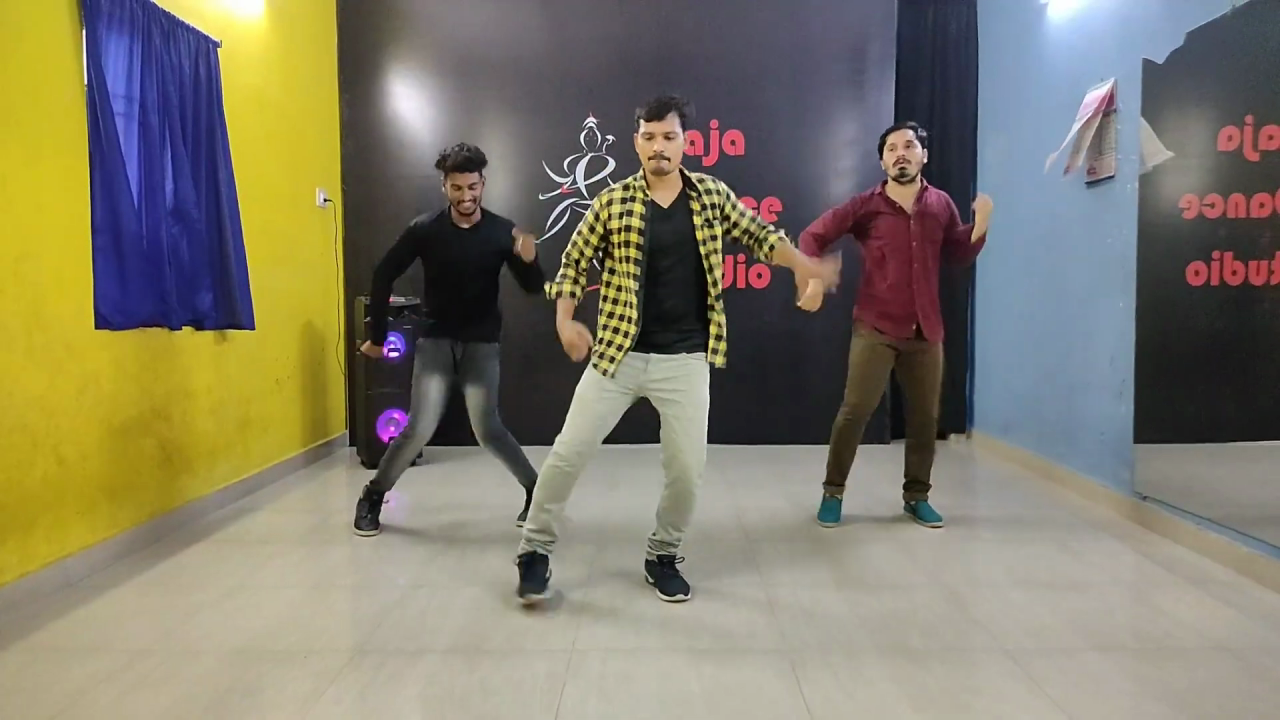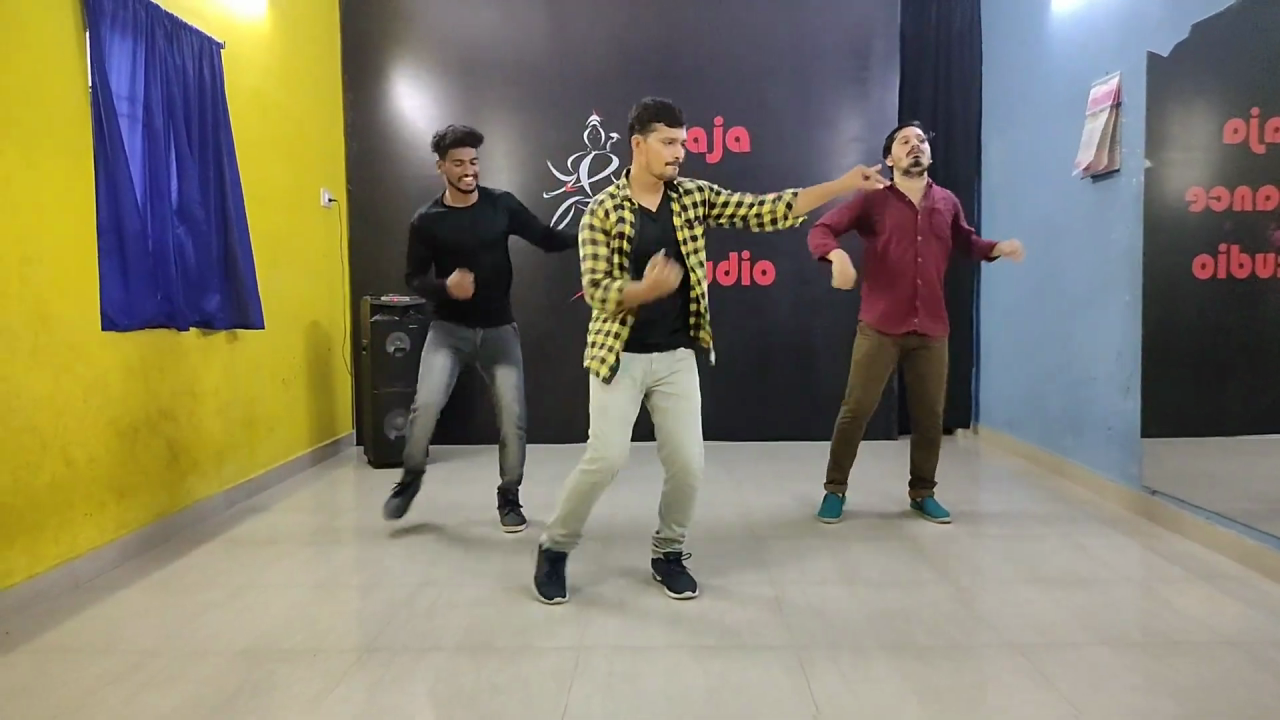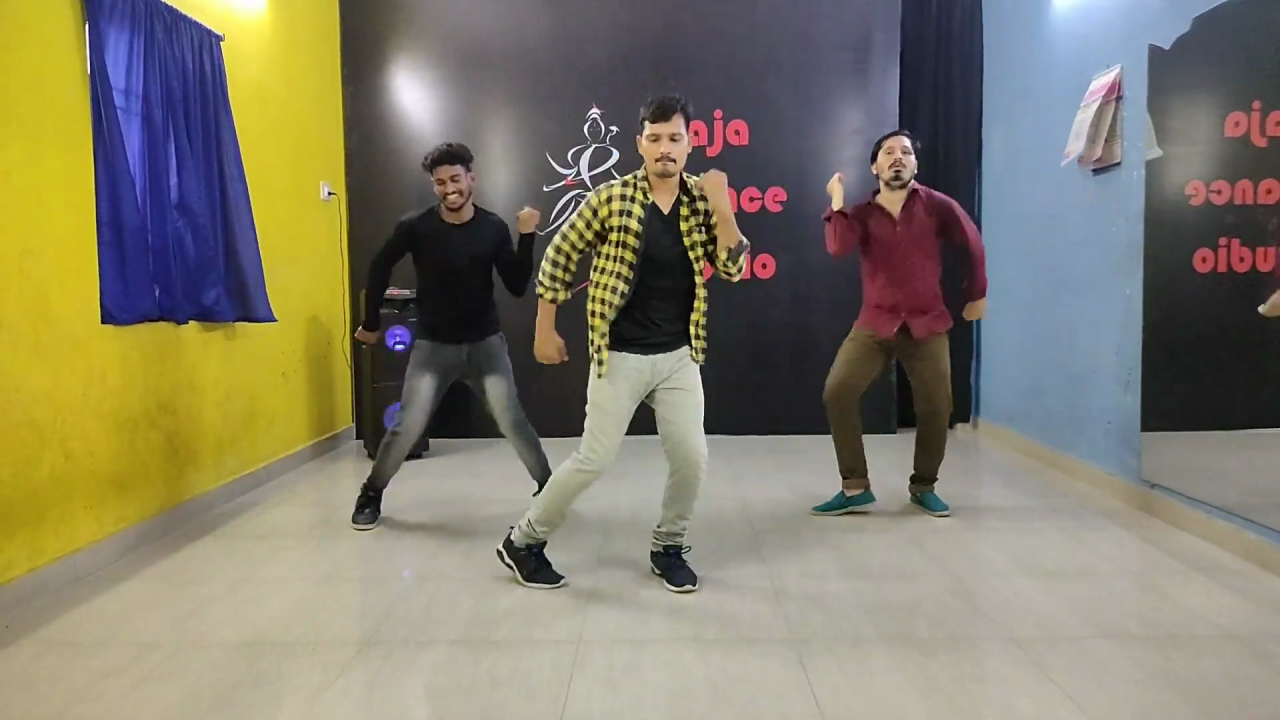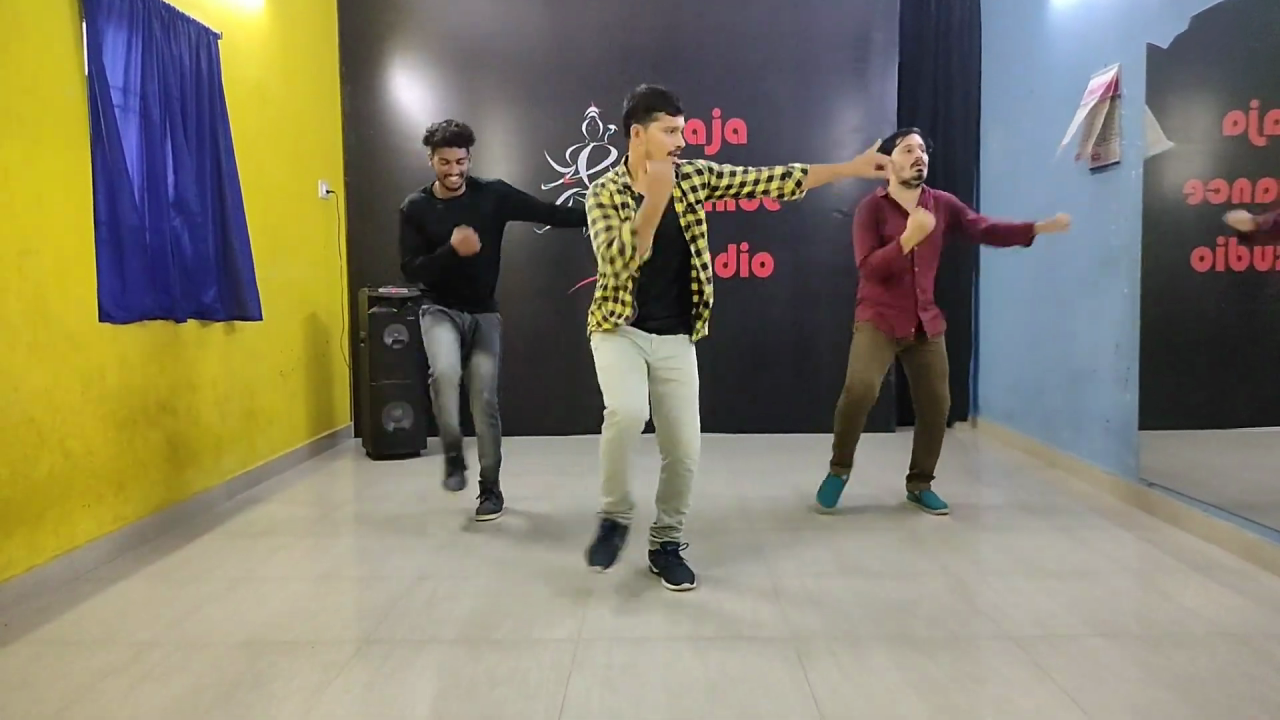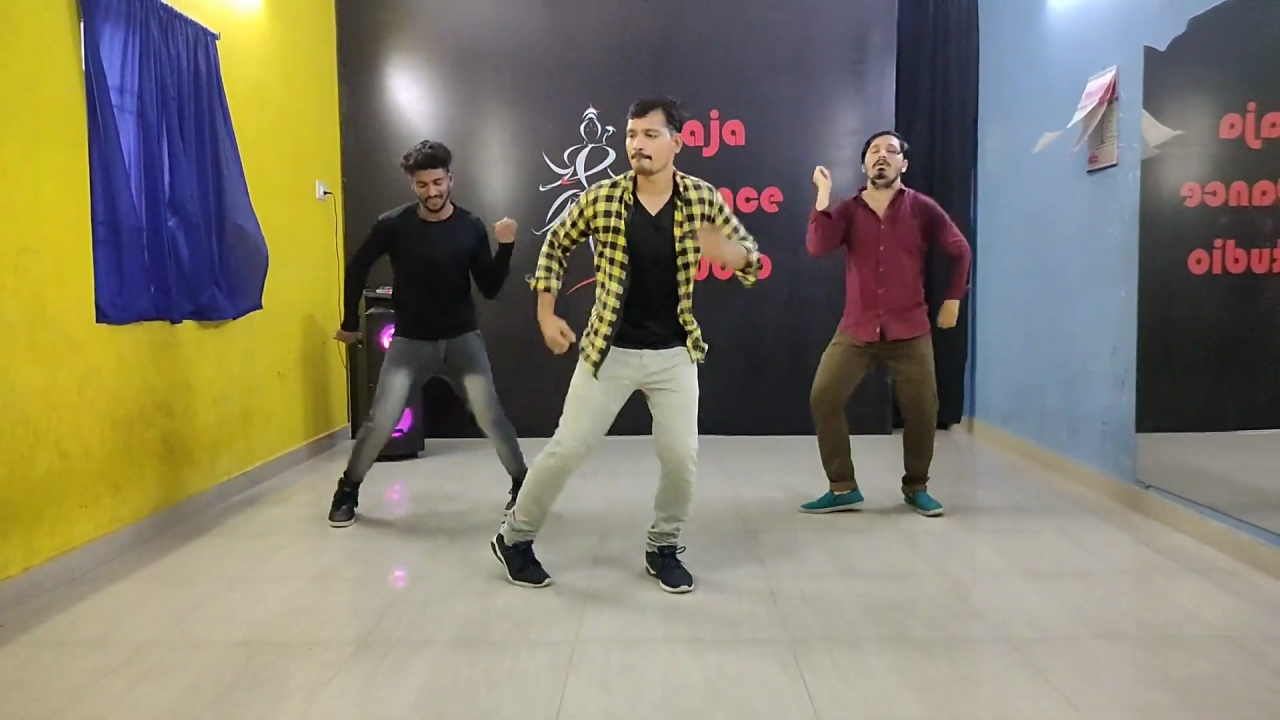
dt=1s
person 1, frame 1
left shoulder: (711, 196)
right shoulder: (613, 203)
left elbow: (760, 237)
right elbow: (573, 265)
left wrist: (806, 265)
right wrist: (564, 319)
left hip: (687, 360)
right hip: (620, 354)
left knee: (686, 471)
right knee: (569, 452)
left ankle: (662, 557)
right ankle: (535, 551)
person 1, frame 2
left shoulder: (693, 195)
right shoulder: (603, 207)
left elbow: (768, 211)
right elbow: (597, 287)
left wrist: (847, 185)
right wrist: (644, 289)
left hip: (675, 354)
right hip: (617, 353)
left knee: (688, 466)
right knee: (604, 459)
left ankle: (668, 553)
right ankle: (555, 548)
person 1, frame 3
left shoulder: (703, 195)
right shoulder: (609, 199)
left elbow: (735, 264)
right elbow: (560, 251)
left wrist: (721, 209)
right wrist: (544, 328)
left hip: (678, 356)
right hip: (620, 355)
left knee: (691, 460)
right knee: (594, 460)
left ankle: (667, 547)
right ankle: (526, 542)
person 1, frame 4
left shoulder: (694, 175)
right shoulder: (605, 191)
left elbow: (768, 181)
right elbow: (619, 265)
left wrist: (850, 168)
right wrist: (652, 203)
left hip: (675, 337)
right hip: (620, 330)
left knee: (683, 449)
right knee: (626, 417)
left ankle: (667, 540)
right ankle: (614, 516)
person 1, frame 5
left shoulder: (702, 197)
right shoulder: (601, 198)
left elbow: (748, 252)
right elbow: (555, 247)
left wrist: (727, 251)
right wrist: (546, 315)
left hip: (674, 352)
right hip: (611, 350)
left knee: (680, 457)
right knee: (566, 451)
left ankle: (663, 548)
right ankle: (515, 537)
person 2, frame 1
left shoulder: (502, 230)
right shoulder: (424, 230)
left elbow: (534, 287)
right elbow: (384, 274)
left wrist: (530, 260)
right wrist: (376, 334)
left hip: (482, 344)
right hip: (436, 342)
left knee: (486, 428)
right knee: (421, 429)
left ankle: (536, 491)
right ankle: (372, 500)
person 2, frame 2
left shoulder: (502, 205)
right shoulder: (428, 219)
left elbow: (548, 240)
right elbow: (415, 278)
right wrist: (444, 286)
left hip: (498, 328)
right hip: (449, 327)
left knee: (513, 417)
right knee: (426, 407)
left ankle: (509, 497)
right ankle: (410, 481)
person 2, frame 3
left shoulder: (492, 227)
right shoulder: (415, 226)
left elbow: (517, 279)
right elbow: (379, 266)
left wrist: (528, 236)
right wrist: (371, 322)
left hip: (484, 343)
right hip: (433, 344)
left knee: (513, 424)
right knee: (409, 429)
right ankle: (371, 496)
person 2, frame 4
left shoulder: (493, 193)
right shoulder: (416, 207)
left elbow: (547, 213)
right elbow: (410, 270)
right wrist: (451, 248)
left hip: (483, 313)
right hip: (440, 309)
left knee: (485, 400)
right knee: (444, 373)
left ankle: (488, 486)
right ankle: (453, 457)
person 2, frame 5
left shoulder: (470, 226)
right shoulder: (391, 225)
left elbow: (490, 288)
right elbow: (357, 265)
left wrist: (504, 247)
right wrist: (349, 321)
left hip: (461, 339)
right hip: (411, 341)
left knee: (490, 418)
right knee: (380, 423)
left ankle: (523, 483)
right ankle: (346, 495)
person 3, frame 1
left shoulder: (941, 204)
right shoulder: (866, 205)
left elbow: (960, 253)
right elbow: (813, 237)
left wrist: (980, 226)
right wrist: (813, 278)
left hip: (925, 330)
right hip: (876, 328)
left knee: (925, 417)
right knee: (857, 407)
left ankle: (916, 496)
right ankle: (833, 492)
person 3, frame 2
left shoulder: (946, 201)
right shoulder: (869, 199)
left elbow: (966, 240)
right elbow: (821, 230)
left wrist: (997, 249)
right wrist: (836, 258)
left hip: (931, 326)
right hip: (879, 325)
left knee: (929, 415)
right knee: (858, 407)
left ankle: (923, 492)
right ankle: (836, 489)
person 3, frame 3
left shoulder: (938, 205)
right shoulder: (862, 213)
left elbow: (971, 245)
right elbow: (839, 246)
left wrist: (978, 294)
right wrist: (836, 198)
left hip: (929, 328)
right hip: (875, 325)
left knee: (936, 411)
right knee: (838, 394)
left ankle: (923, 487)
right ankle: (855, 488)
person 3, frame 4
left shoulder: (942, 204)
right shoulder: (872, 209)
left elbow: (987, 231)
right elbow: (870, 266)
left wrist: (1038, 228)
right wrist: (908, 238)
left hip: (926, 325)
right hip: (877, 322)
left knee: (936, 407)
right knee: (860, 392)
left ankle: (920, 484)
right ankle: (838, 471)
person 3, frame 5
left shoulder: (922, 208)
right shoulder: (849, 211)
left elbow: (957, 248)
right elbow: (819, 246)
left wrist: (953, 299)
right wrist: (823, 197)
left hip: (910, 332)
right hip: (857, 330)
left knee: (922, 410)
right knee: (824, 397)
left ankle: (916, 487)
right ankle: (843, 487)
